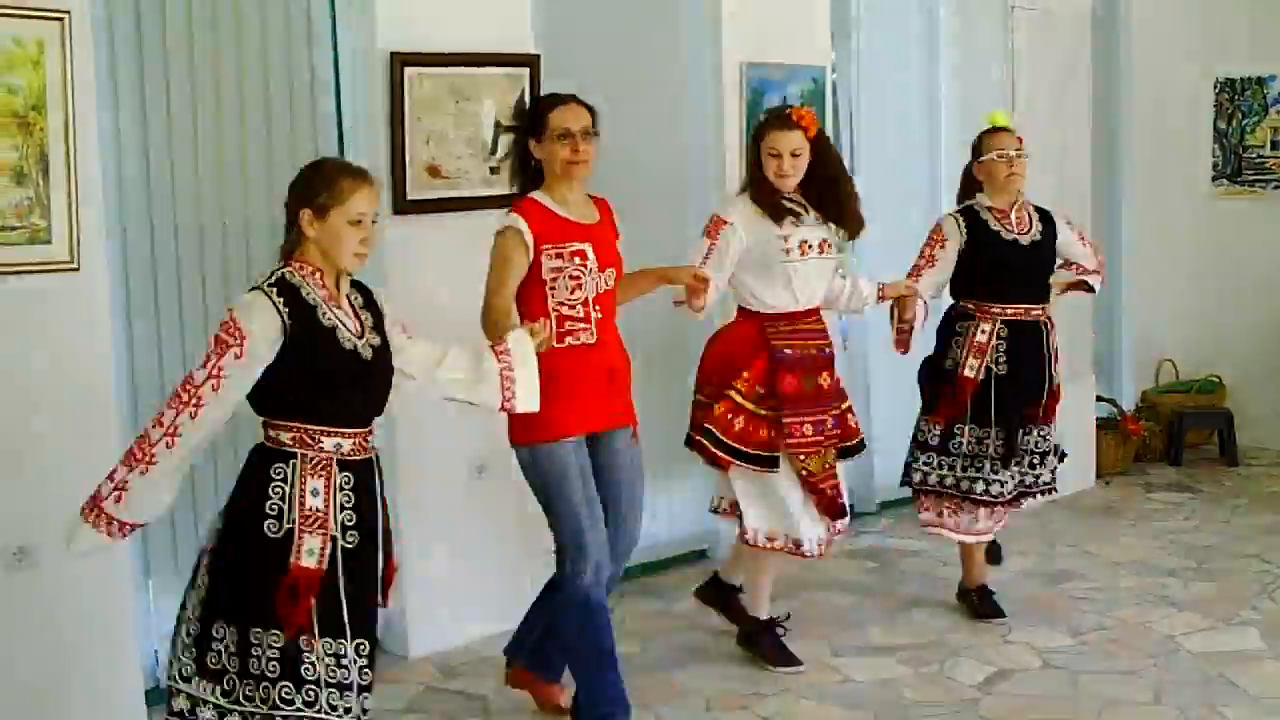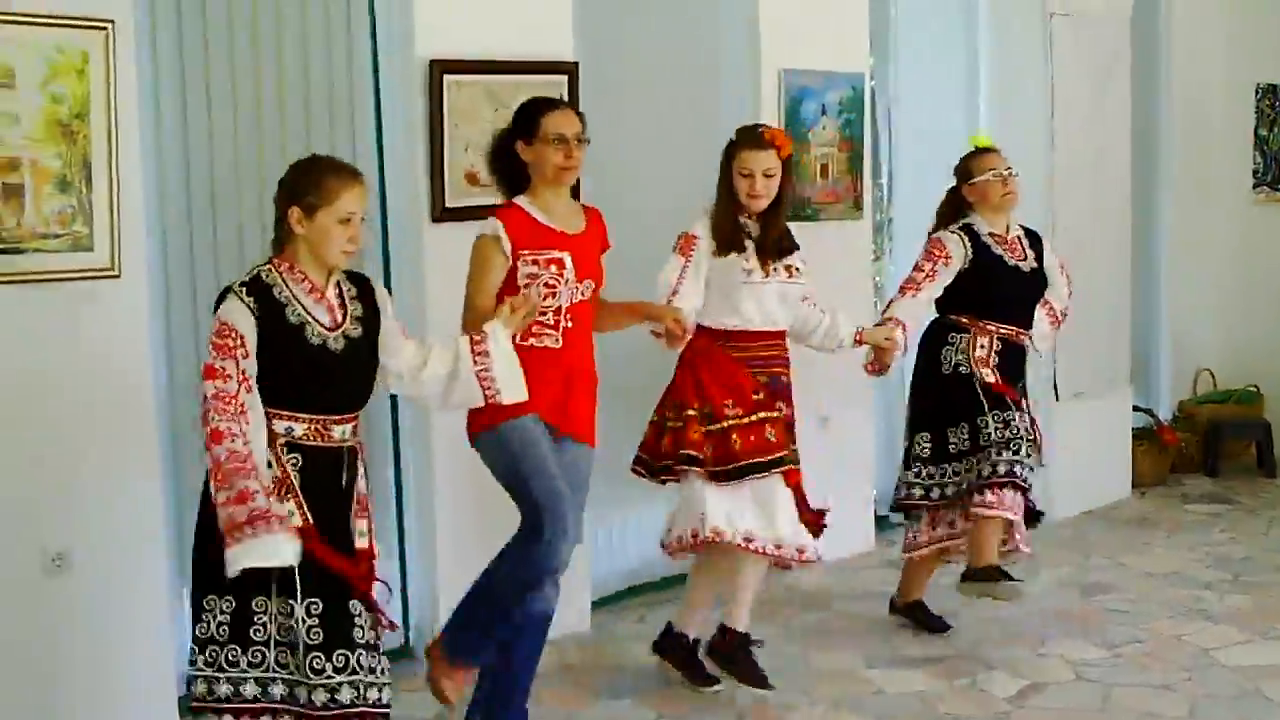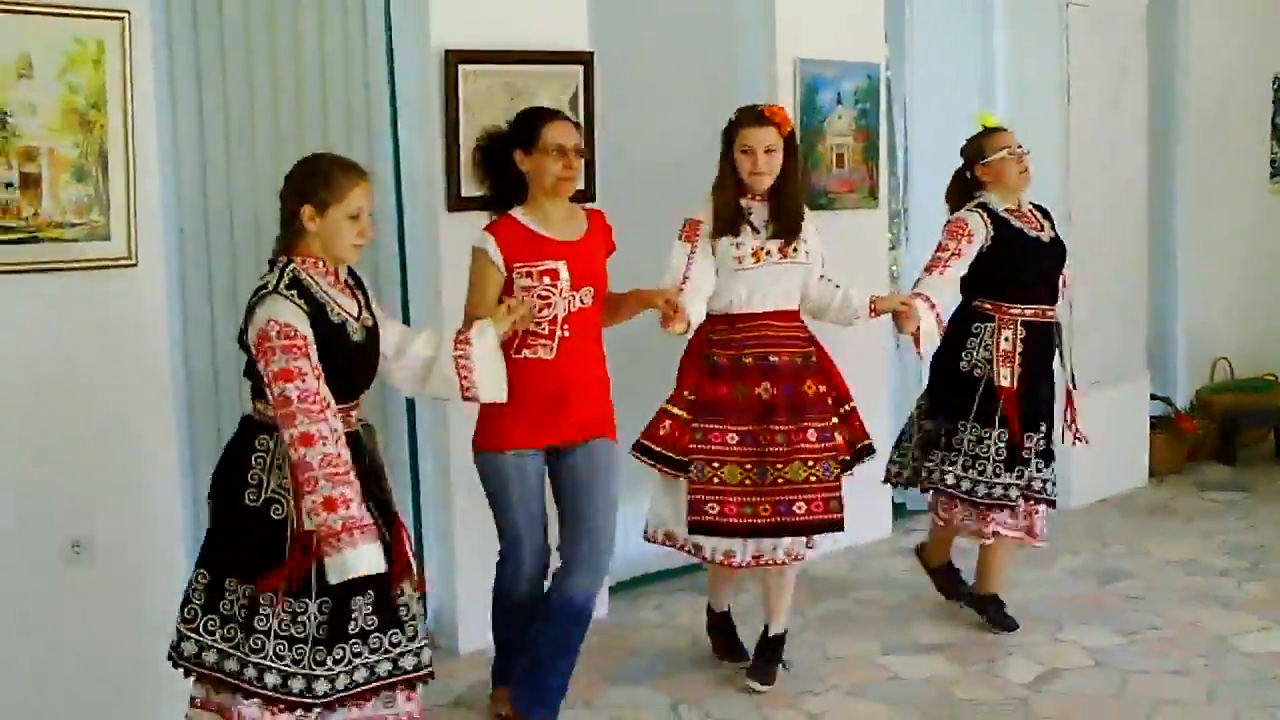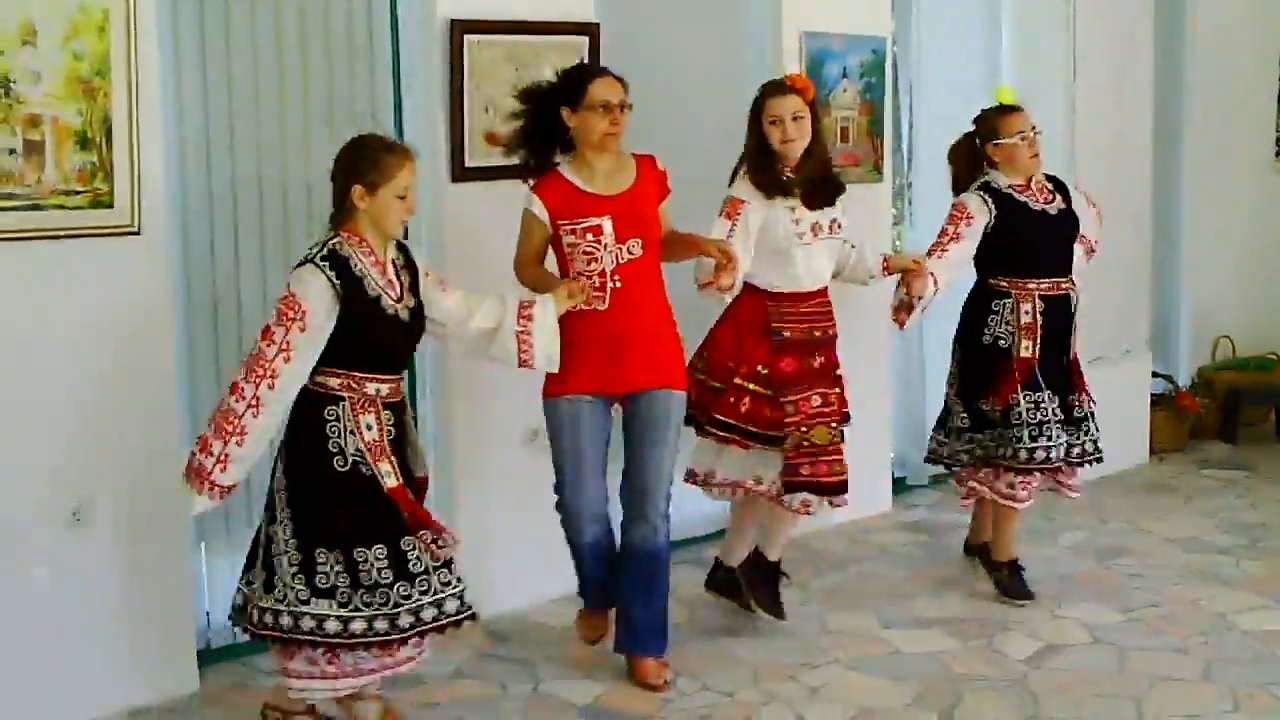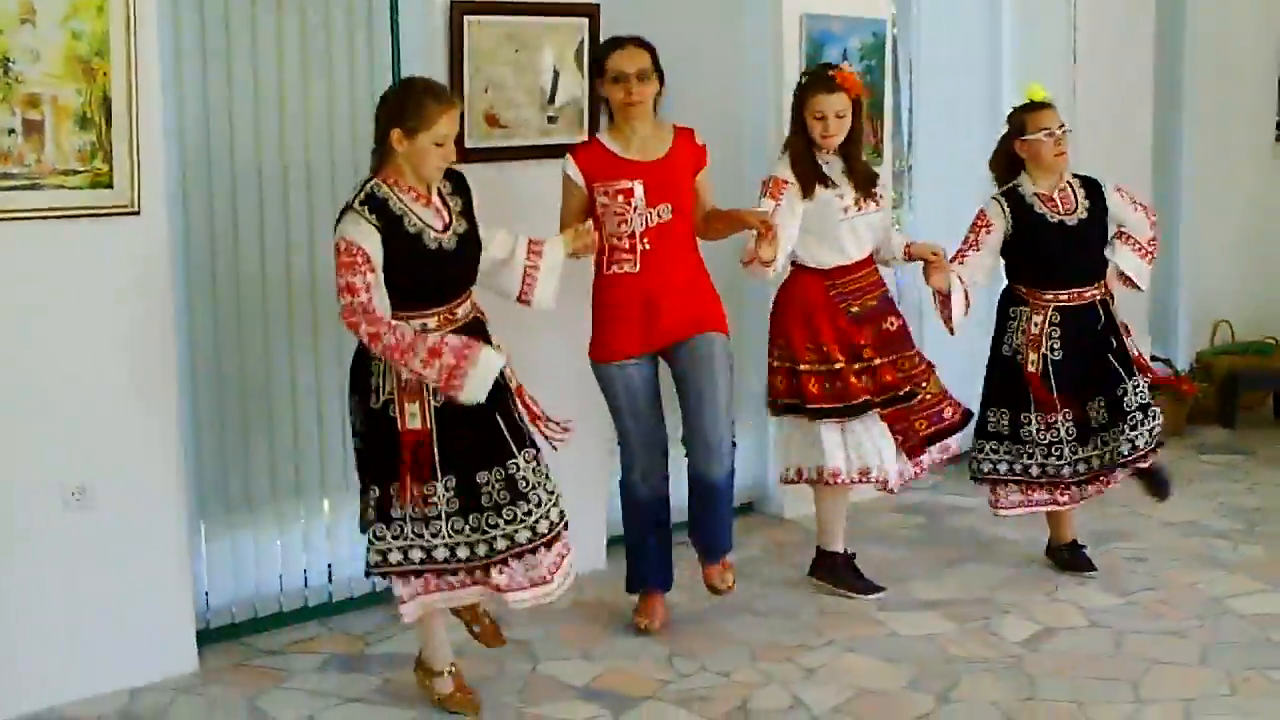
dt=0.4s
person 1, frame 1
left shoulder: (603, 214)
right shoulder: (522, 224)
right elbow: (496, 313)
left wrist: (670, 275)
left hip: (611, 398)
right hip: (549, 409)
left knee: (618, 547)
right knee: (589, 557)
left ankle: (531, 657)
person 1, frame 2
left shoulder: (593, 225)
right shoulder: (504, 229)
right elbow: (474, 318)
left wrist: (646, 310)
left hip: (573, 409)
right hip: (509, 402)
left knee: (548, 568)
right knee: (553, 522)
right ankle: (456, 646)
person 1, frame 3
left shoulder: (597, 227)
right shoulder: (500, 239)
right elbow: (475, 328)
left wrist: (646, 298)
right wrist: (504, 326)
left hip: (587, 414)
right hip: (512, 419)
left knee: (593, 554)
right knee: (524, 559)
person 1, frame 4
left shoulder: (651, 174)
right shoulder: (548, 195)
right elbow: (526, 267)
left wrist: (700, 244)
right wrist: (558, 292)
left hip: (655, 360)
right hip: (580, 364)
left knee: (649, 502)
right knee: (580, 499)
left ankle: (644, 640)
right ankle: (599, 594)
person 1, frame 5
left shoulder: (688, 146)
right shoulder: (584, 162)
right elbow: (569, 239)
left wrist: (744, 218)
left hip: (694, 313)
right hip: (620, 325)
left knee: (711, 439)
right knee: (643, 458)
left ankle: (713, 544)
right ankle: (650, 582)
person 2, frame 1
left shoulder: (366, 306)
right shoulder: (268, 309)
left elbow: (433, 366)
right elbow: (195, 410)
left wrist: (516, 350)
right wrist: (121, 501)
left hip: (354, 502)
right hip: (290, 505)
left knee: (329, 668)
person 2, frame 2
left shoulder: (366, 298)
right shoulder: (244, 306)
left elbow: (418, 374)
right elbow: (230, 425)
left wrist: (497, 332)
right wrist: (254, 522)
left hip: (339, 487)
right hip: (272, 490)
left knee: (328, 644)
right knee: (261, 660)
person 2, frame 3
left shoulder: (349, 287)
right shoulder: (282, 307)
left elbow: (404, 356)
right elbow: (306, 426)
left wrist: (489, 331)
right wrist: (341, 527)
left hip: (348, 464)
right hip: (279, 479)
left knee: (366, 616)
right knee: (267, 634)
person 2, frame 4
left shoulder: (400, 262)
right shoulder: (321, 277)
left elbow: (465, 317)
right elbow: (269, 376)
left wrist: (550, 307)
right wrist: (216, 464)
left hip: (383, 435)
right hip: (338, 444)
left knee: (345, 587)
right knee: (396, 579)
person 2, frame 5
left shoulder: (455, 191)
right shoulder: (362, 221)
left elbow: (489, 255)
right elbow: (370, 324)
left wrist: (561, 245)
right wrist: (448, 360)
left hip: (469, 360)
right hip: (406, 380)
left knee: (498, 491)
right knee: (429, 515)
left ankle: (471, 593)
right ankle: (435, 662)
person 3, frame 1
left shoulder: (820, 211)
right shoulder: (740, 214)
right elbow: (705, 275)
left wrist: (884, 291)
right wrist: (697, 296)
left hip: (808, 349)
right hip: (759, 351)
left knee: (800, 483)
right knee: (776, 486)
left ankle: (728, 581)
right ankle: (758, 620)
person 3, frame 2
left shoulder: (783, 241)
right shoulder: (704, 236)
left elbow: (799, 318)
right elbow: (676, 301)
left wrist: (860, 335)
right wrist: (674, 325)
left hip: (770, 378)
right hip: (718, 373)
left knee: (747, 518)
right knee: (767, 508)
left ankle: (682, 637)
right ankle: (733, 633)
person 3, frame 3
left shoulder: (797, 219)
right shoulder: (707, 220)
right elbow: (689, 289)
left wrist: (874, 304)
right wrist: (678, 315)
left hip: (791, 360)
right hip: (726, 359)
left knee: (796, 502)
right knee: (723, 498)
left ankle: (773, 637)
right ankle: (721, 612)
person 3, frame 4
left shoulder: (822, 184)
right shoulder: (748, 191)
right elbow: (729, 259)
left wrist: (889, 264)
right wrist: (719, 276)
left hip: (811, 326)
right hip: (764, 329)
left knee: (772, 464)
right knee: (802, 456)
left ankle: (731, 567)
right ankle: (763, 559)
person 3, frame 5
left shoulder: (854, 167)
right shoulder: (789, 174)
right elbow: (770, 235)
left wrist: (910, 249)
right wrist: (763, 253)
left hip: (867, 297)
right hip: (818, 305)
left knee: (903, 405)
right knee: (850, 426)
left ankle: (827, 485)
right ankle: (832, 555)
person 4, frame 1
left shoulder: (1049, 223)
right shoulder: (958, 225)
left elbow: (1088, 260)
right elbow: (924, 279)
left wrist: (1066, 281)
right wrist: (908, 312)
left hip: (1030, 350)
right hip: (974, 347)
left knee: (1013, 458)
right knee: (972, 454)
right ankle: (973, 580)
person 4, frame 2
left shoulder: (1034, 242)
right shoulder: (955, 241)
left elbow: (1059, 294)
right elbow: (915, 295)
left wrist: (1029, 333)
right wrist: (891, 339)
left hip: (1003, 369)
right hip: (959, 361)
left knee: (975, 473)
right knee: (998, 457)
left ankle: (909, 593)
right ankle: (981, 563)
person 4, frame 3
left shoulder: (1042, 217)
right shoulder: (972, 222)
right elbow: (941, 274)
left wrist: (1043, 309)
right wrist: (917, 314)
left hip: (1034, 351)
right hip: (985, 351)
left knee: (1020, 469)
right knee: (978, 464)
left ankle: (987, 586)
right ankle: (937, 552)
person 4, frame 4
left shoulder: (1059, 190)
right shoulder: (980, 204)
left elbow: (1090, 226)
right elbow: (944, 256)
left wrist: (1068, 273)
right wrist: (915, 286)
left hip: (1052, 326)
right hip: (1003, 330)
left knee: (1044, 439)
right knee: (1017, 439)
left ankle: (982, 538)
right ankle: (1003, 556)
person 4, frame 5
left shoulder: (1096, 191)
right shoulder: (1003, 206)
left elbow: (1145, 222)
right elbow: (966, 264)
left wrist: (1118, 268)
right wrist: (946, 285)
left hip: (1093, 324)
right hip: (1035, 331)
left knee: (1124, 412)
right knee: (1043, 434)
left ankle: (1141, 456)
right ankle: (1063, 536)
